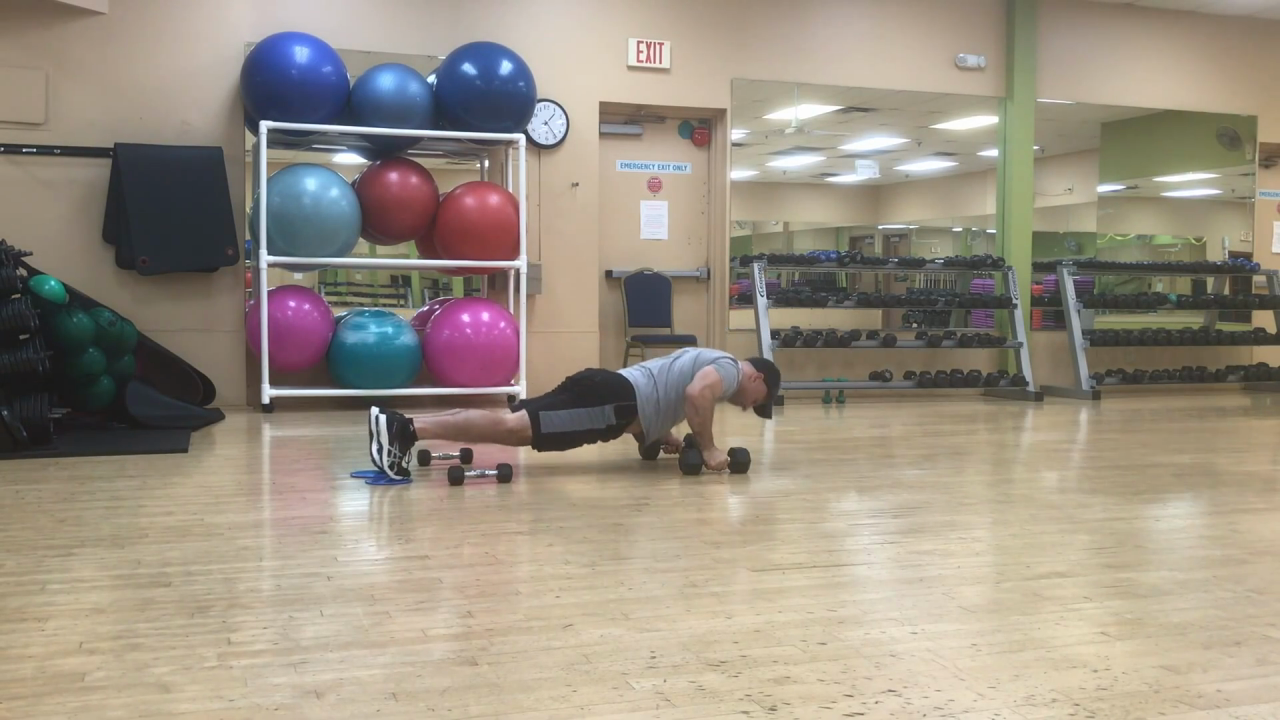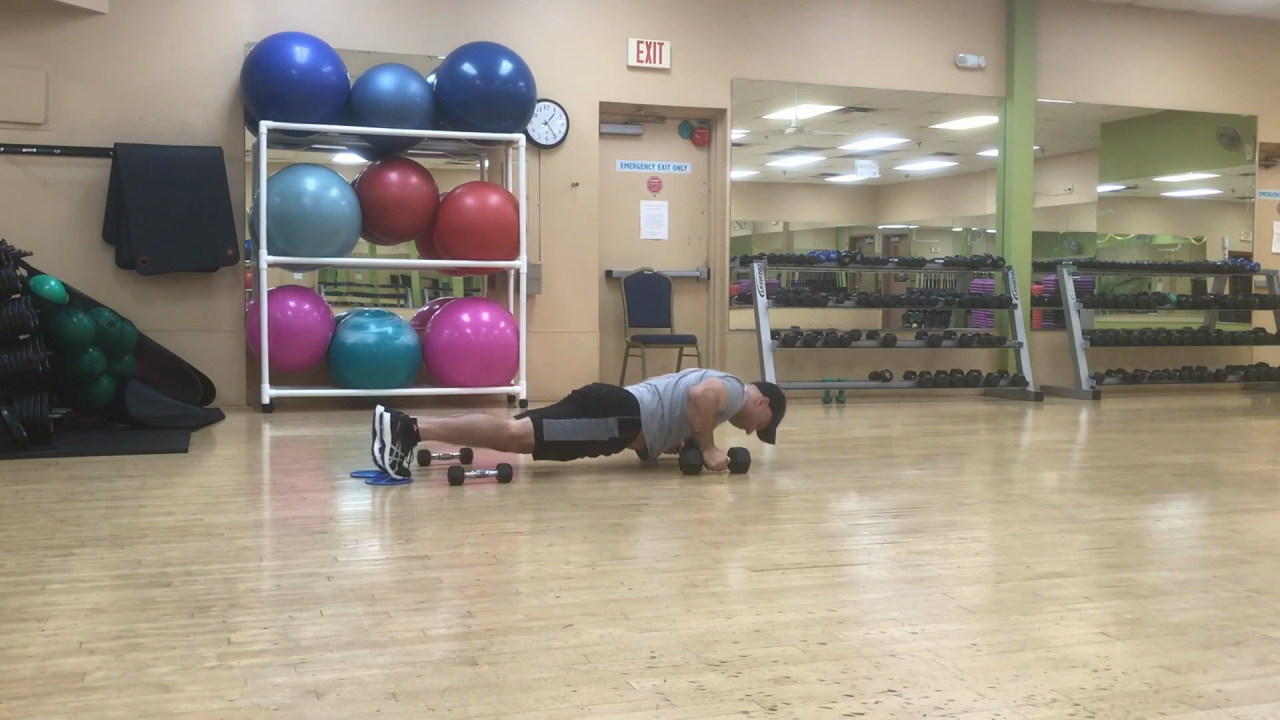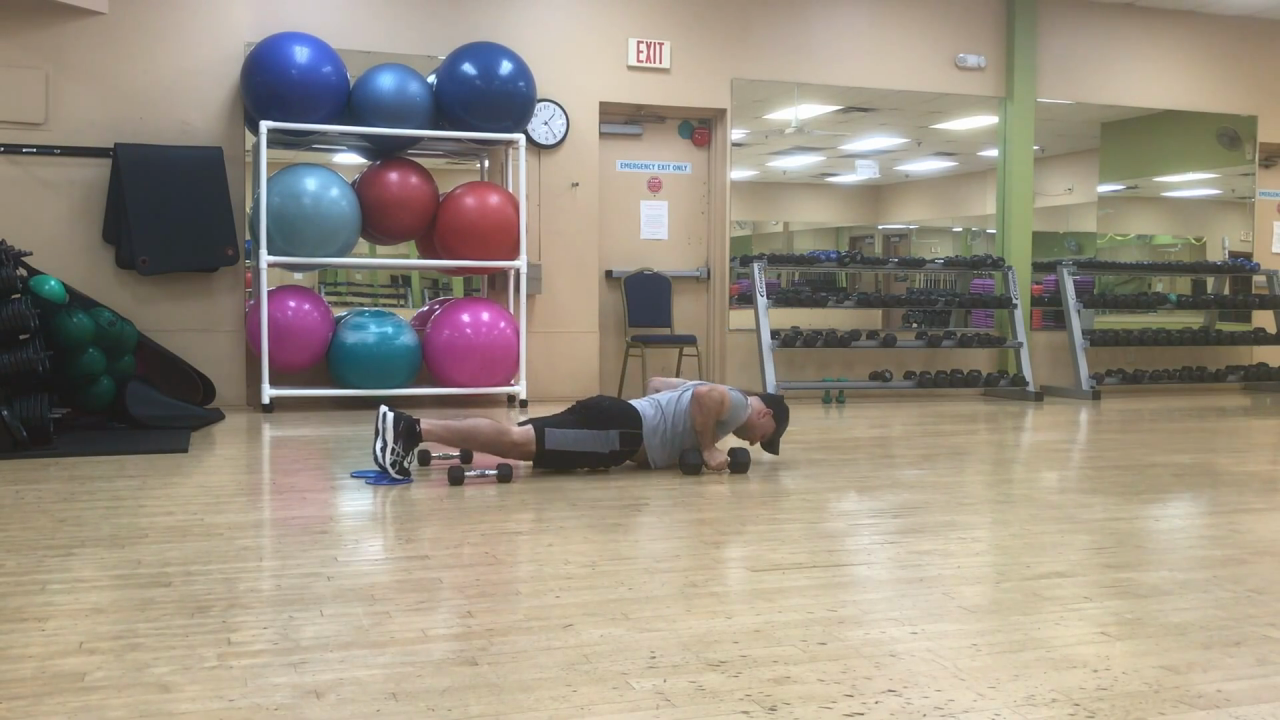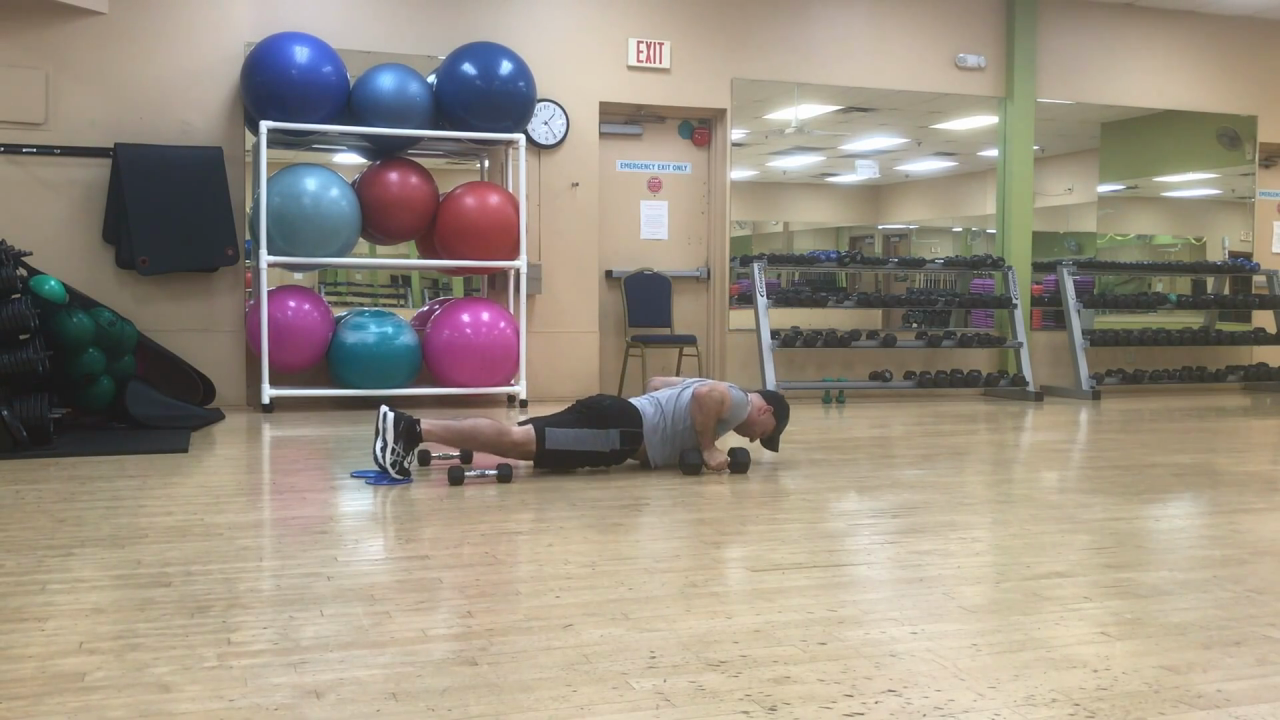
dt=0.2s
person 1, frame 1
left shoulder: (710, 362)
right shoulder: (729, 371)
right elbow: (696, 394)
left wrist: (664, 435)
right wrist: (707, 448)
left hip: (608, 390)
right hip: (615, 403)
left knee: (510, 422)
right knee: (512, 428)
left ankle: (401, 423)
right ankle: (407, 429)
person 1, frame 2
left shoulder: (716, 384)
right shoulder: (734, 392)
left elbow: (654, 380)
right elbow: (700, 396)
left wrist: (669, 435)
right wrist: (706, 449)
left hip: (616, 408)
right hip: (621, 418)
left knee: (515, 431)
right knee: (516, 433)
left ankle: (404, 426)
right ankle: (410, 429)
person 1, frame 3
left shoulder: (721, 397)
right shoulder: (739, 407)
left elbow: (656, 382)
right elbow: (704, 395)
left wrist: (673, 435)
right wrist: (706, 449)
left hip: (617, 420)
right hip: (622, 431)
left knee: (514, 436)
right knee: (517, 441)
left ankle: (408, 425)
right ankle: (412, 429)
person 1, frame 4
left shoulder: (720, 393)
right shoulder: (738, 401)
left elbow: (656, 381)
right elbow: (704, 397)
left wrist: (675, 438)
right wrist: (707, 449)
left hip: (620, 420)
right hip: (623, 430)
left knee: (517, 437)
right knee: (518, 441)
left ankle: (408, 426)
right ankle: (414, 429)
